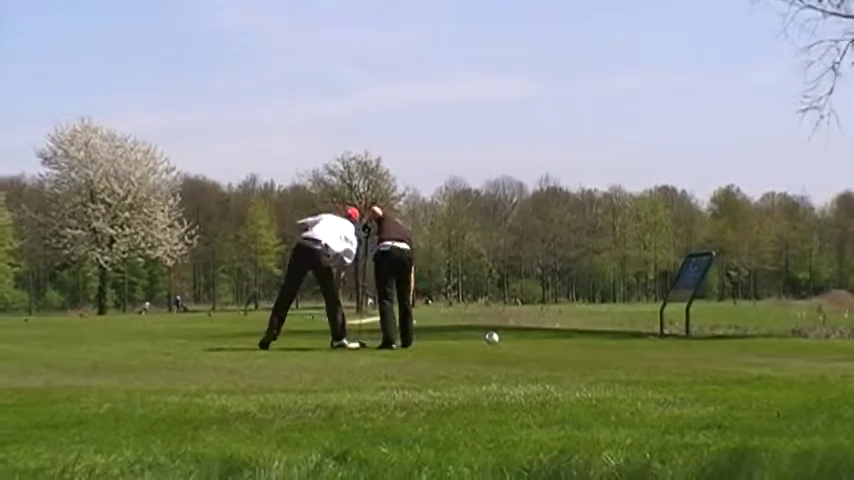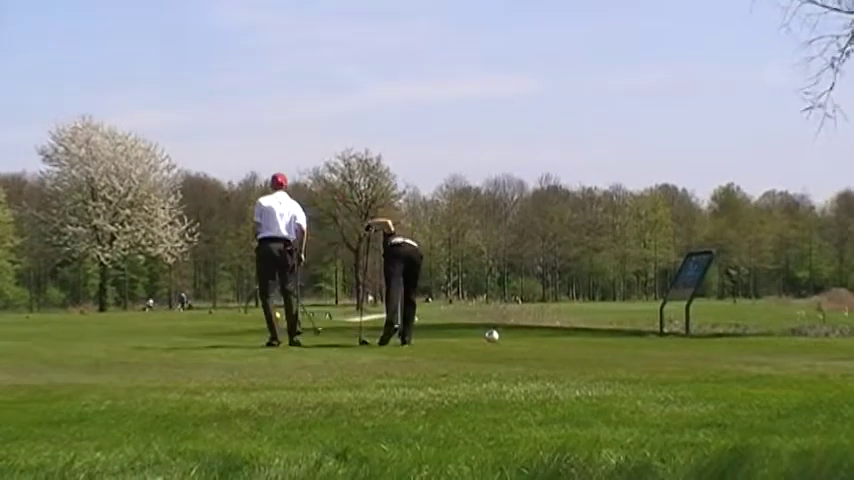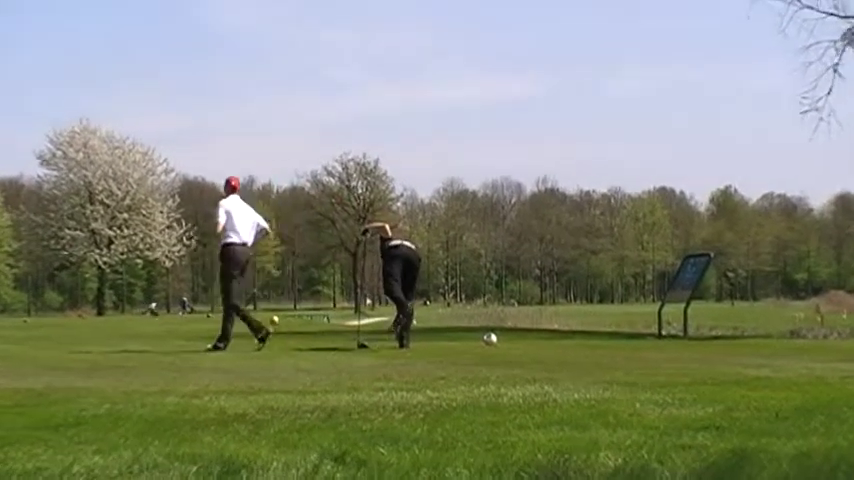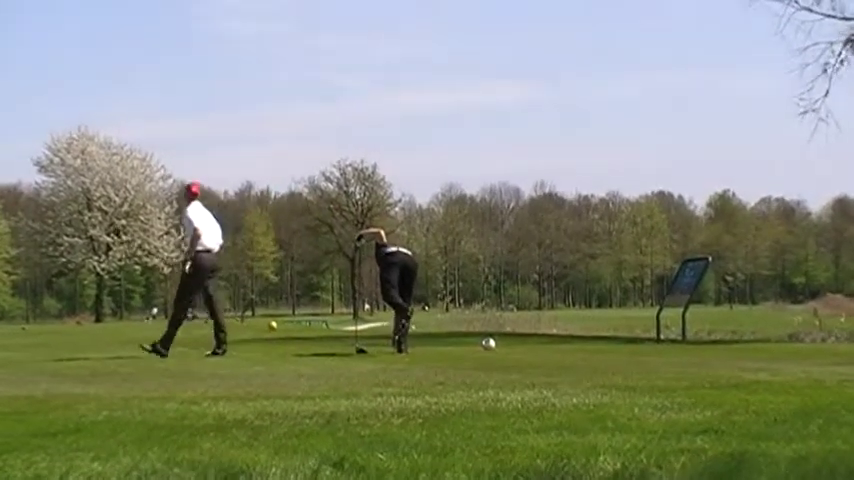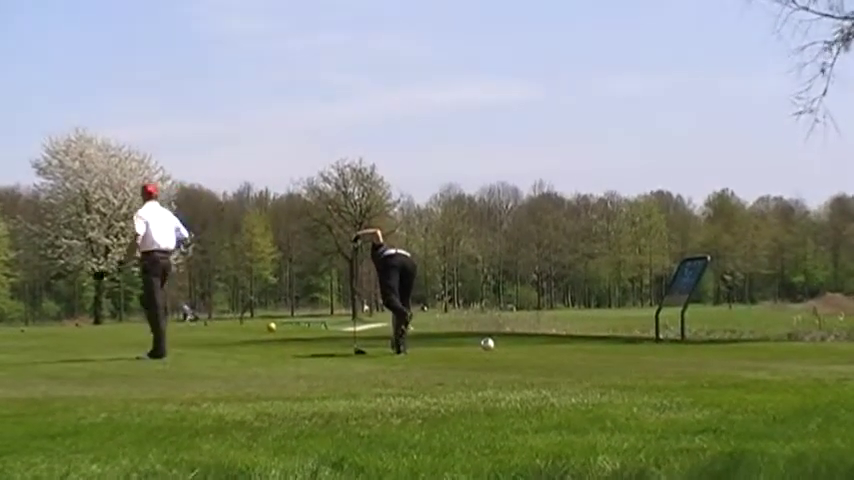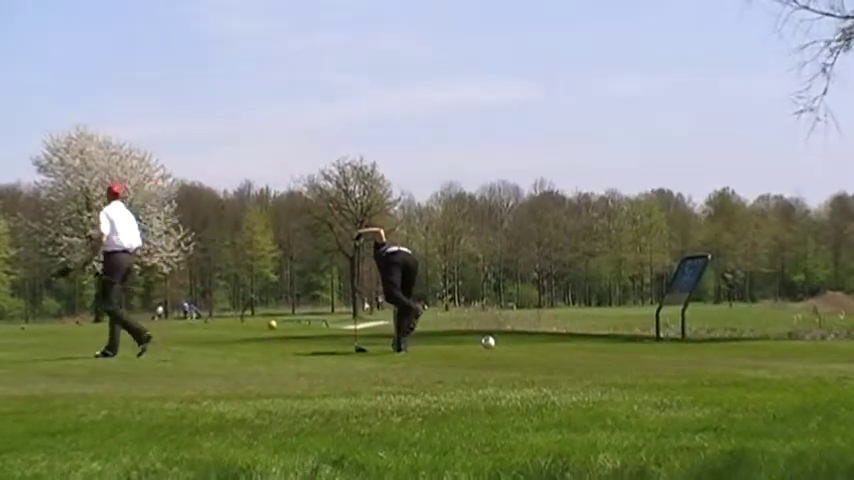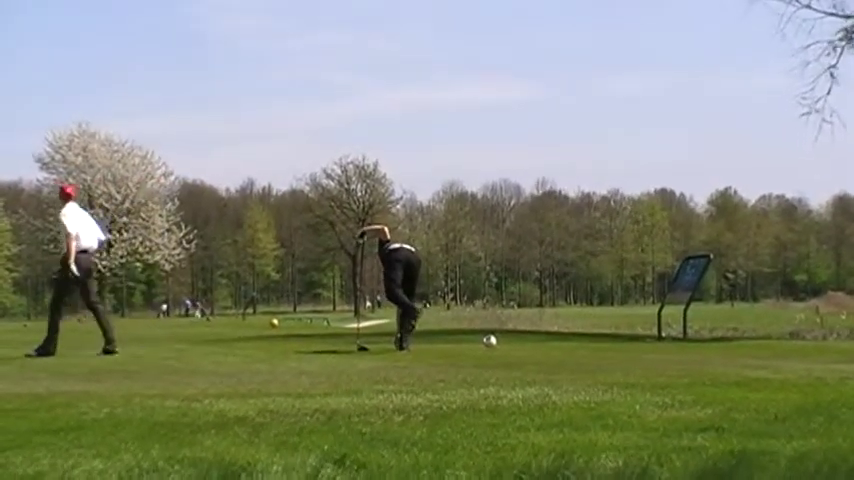
dt=0.5s
person 1, frame 1
left shoulder: (328, 218)
right shoulder: (352, 237)
left elbow: (300, 224)
right elbow: (344, 262)
left hip: (303, 246)
right hip: (322, 251)
left knee: (286, 292)
right knee: (332, 297)
left ankle: (271, 333)
right ankle: (338, 339)
person 1, frame 2
left shoulder: (262, 201)
right shoulder: (294, 205)
left elbow: (257, 227)
right elbow: (302, 229)
right wrist: (301, 251)
left hip: (266, 246)
right hip: (285, 248)
left knee: (266, 292)
right knee: (288, 291)
left ankle: (275, 337)
right ankle: (293, 334)
person 1, frame 3
left shoulder: (224, 203)
right shoulder: (247, 208)
left elbow: (219, 229)
right elbow: (266, 228)
left hip: (231, 251)
right hip: (245, 251)
left knee: (231, 300)
right knee: (230, 298)
left ankle: (260, 330)
right ankle: (223, 340)
person 1, frame 4
left shoulder: (191, 211)
right shoulder: (207, 213)
left elbow: (198, 233)
right elbow: (219, 241)
left wrist: (188, 258)
left hip: (198, 260)
right hip: (210, 258)
left knee: (181, 304)
right knee: (211, 303)
left ankle: (163, 346)
right ankle: (220, 345)
person 1, frame 5
left shoulder: (142, 213)
right shoulder: (167, 213)
left elbow: (137, 238)
right elbow: (185, 236)
left hip: (151, 258)
right hip: (166, 259)
left knee: (154, 304)
right knee: (151, 302)
left ankle: (159, 349)
right ankle: (159, 346)
person 1, frame 6
left shoulder: (107, 211)
right shoulder: (129, 215)
left elbow: (102, 237)
right elbow: (138, 243)
left hip: (114, 258)
right hip: (128, 258)
left knee: (109, 305)
right knee: (113, 303)
left ankle: (141, 334)
right ankle: (112, 347)
person 1, frame 7
left shoulder: (66, 212)
right shoulder: (84, 213)
left elbow: (71, 235)
right elbow: (101, 238)
left wrist: (70, 262)
left hip: (75, 259)
right hip: (88, 259)
left knee: (57, 303)
right knee: (93, 303)
left ankle: (48, 347)
right ankle: (110, 343)
person 2, frame 1
left shoulder: (385, 219)
right shoulder: (407, 233)
left elbow: (375, 210)
right elbow: (411, 270)
left wrist: (367, 222)
right wrist: (410, 295)
left hip: (385, 252)
right hip: (405, 254)
left knee: (385, 298)
right knee: (404, 301)
left ankle: (389, 340)
right ankle: (407, 339)
person 2, frame 2
left shoulder: (390, 236)
left elbow: (388, 223)
left wrist: (371, 223)
left hip: (396, 249)
right hip: (415, 252)
left knee: (393, 287)
right knee: (410, 297)
left ankle: (392, 322)
right ankle: (406, 336)
person 2, frame 3
left shoulder: (387, 242)
left elbow: (385, 227)
left wrist: (368, 228)
left hip: (394, 252)
right hip: (413, 255)
left knee: (391, 285)
right knee: (408, 297)
left ankle: (403, 305)
right ankle: (404, 339)
person 2, frame 4
left shoulder: (383, 249)
left elbow: (380, 232)
left wrist: (362, 235)
left hip: (392, 259)
right hip: (410, 260)
left knee: (388, 292)
right knee: (405, 300)
left ankle: (404, 309)
right ankle: (402, 343)
person 2, frame 5
left shoulder: (379, 250)
left elbow: (377, 232)
left wrist: (359, 235)
left hip: (391, 261)
right hip: (409, 262)
left knee: (389, 296)
right knee: (404, 302)
left ankle: (404, 314)
right ankle: (400, 344)
person 2, frame 6
left shoulder: (380, 249)
left elbow: (379, 232)
left wrist: (361, 233)
left hip: (393, 258)
right hip: (411, 260)
left knee: (391, 293)
right knee: (403, 301)
left ankle: (413, 309)
right ankle: (401, 342)
person 2, frame 7
left shoulder: (386, 246)
left elbow: (384, 229)
left wrist: (365, 231)
left hip: (396, 256)
right hip: (414, 257)
left knee: (392, 290)
right knee: (408, 297)
left ankle: (412, 310)
right ankle: (403, 340)
